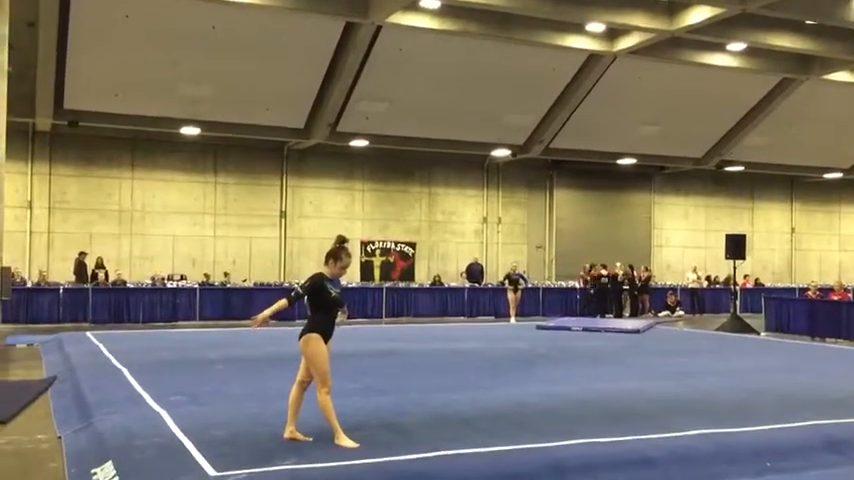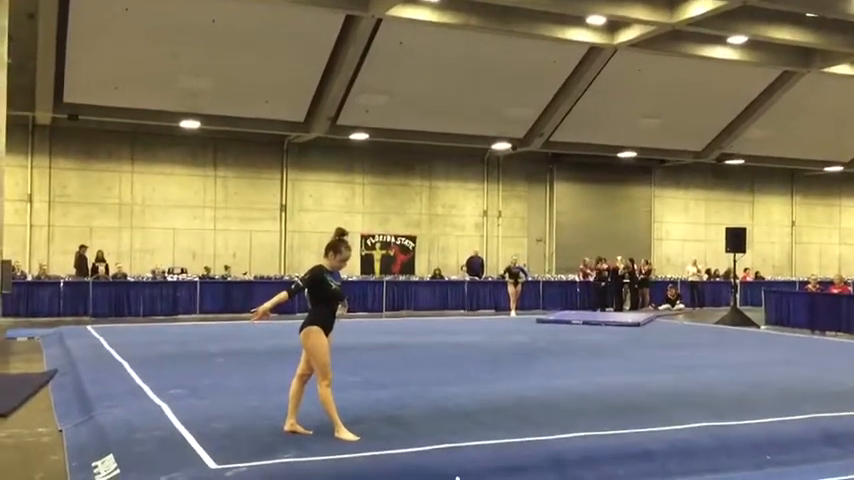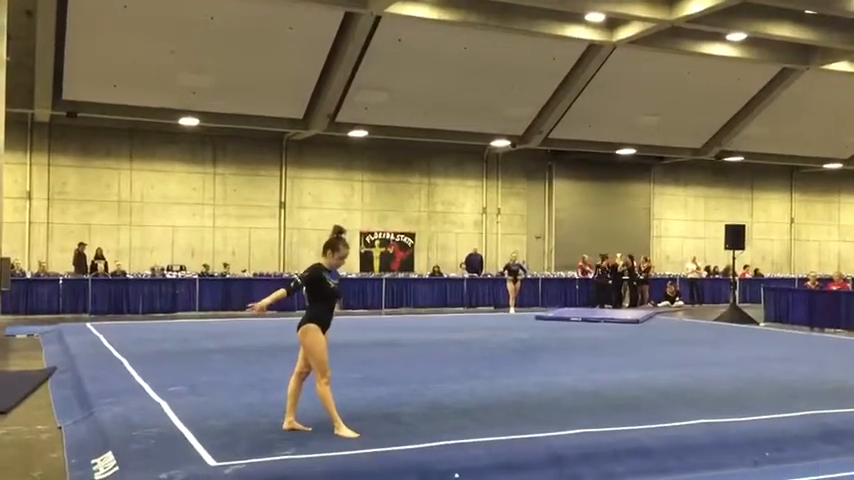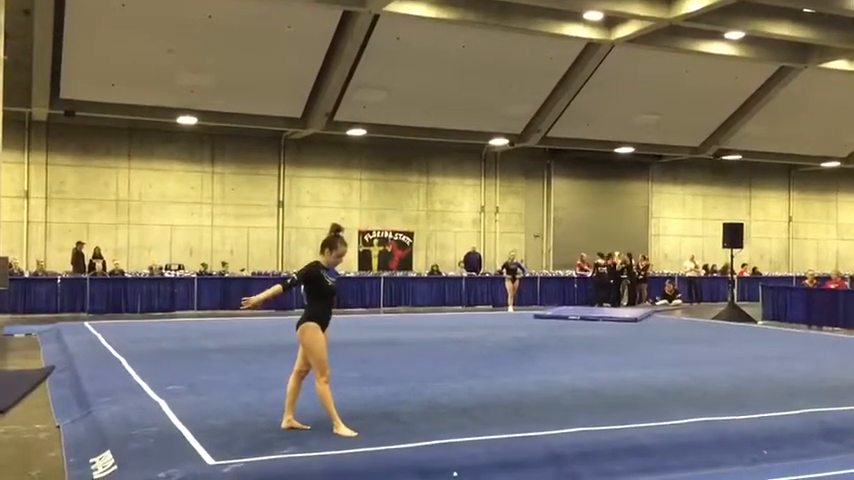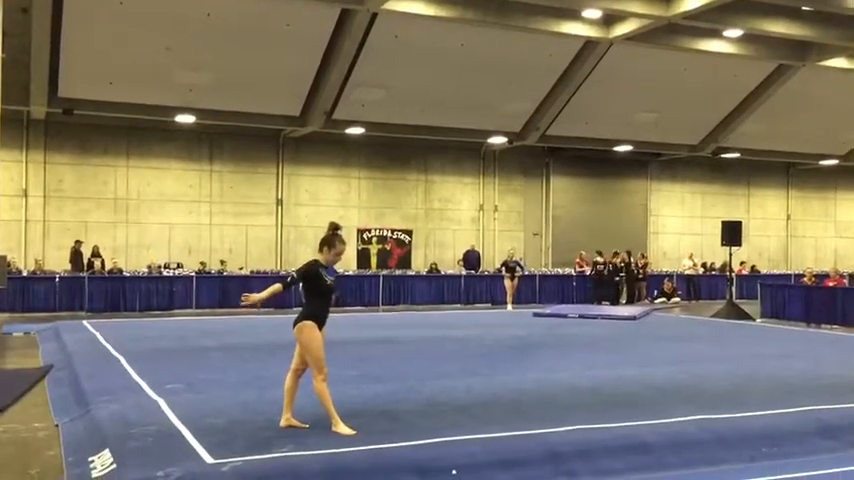
dt=0.2s
person 1, frame 1
left shoulder: (335, 283)
right shoulder: (317, 281)
right elbow: (292, 298)
left wrist: (341, 311)
right wrist: (267, 313)
left hip: (322, 337)
right hip: (313, 336)
left knee: (302, 382)
right knee: (324, 387)
left ankle: (290, 429)
right ankle: (339, 435)
person 1, frame 2
left shoulder: (334, 275)
right shoulder: (317, 273)
right elbow: (293, 290)
left wrist: (342, 304)
right wrist: (268, 305)
left hip: (323, 329)
right hip: (313, 329)
left knee: (303, 375)
right knee: (325, 380)
left ankle: (291, 422)
right ankle: (339, 428)
person 1, frame 3
left shoulder: (332, 274)
right shoulder: (315, 271)
right elbow: (291, 288)
right wrist: (266, 302)
left hip: (320, 328)
right hip: (311, 327)
left knee: (301, 373)
right knee: (323, 377)
left ankle: (289, 420)
right ankle: (338, 425)
person 1, frame 4
left shoulder: (330, 272)
right shoulder: (313, 269)
right elbow: (288, 284)
right wrist: (261, 297)
left hip: (319, 326)
right hip: (310, 325)
left knee: (300, 371)
right knee: (323, 376)
left ankle: (288, 418)
right ankle: (337, 424)
person 1, frame 5
left shoulder: (330, 271)
right shoulder: (312, 268)
right elbow: (287, 283)
right wrist: (261, 296)
left hip: (316, 324)
right hip: (307, 324)
left knee: (297, 369)
right knee: (320, 374)
left ankle: (287, 417)
right ankle: (336, 422)
